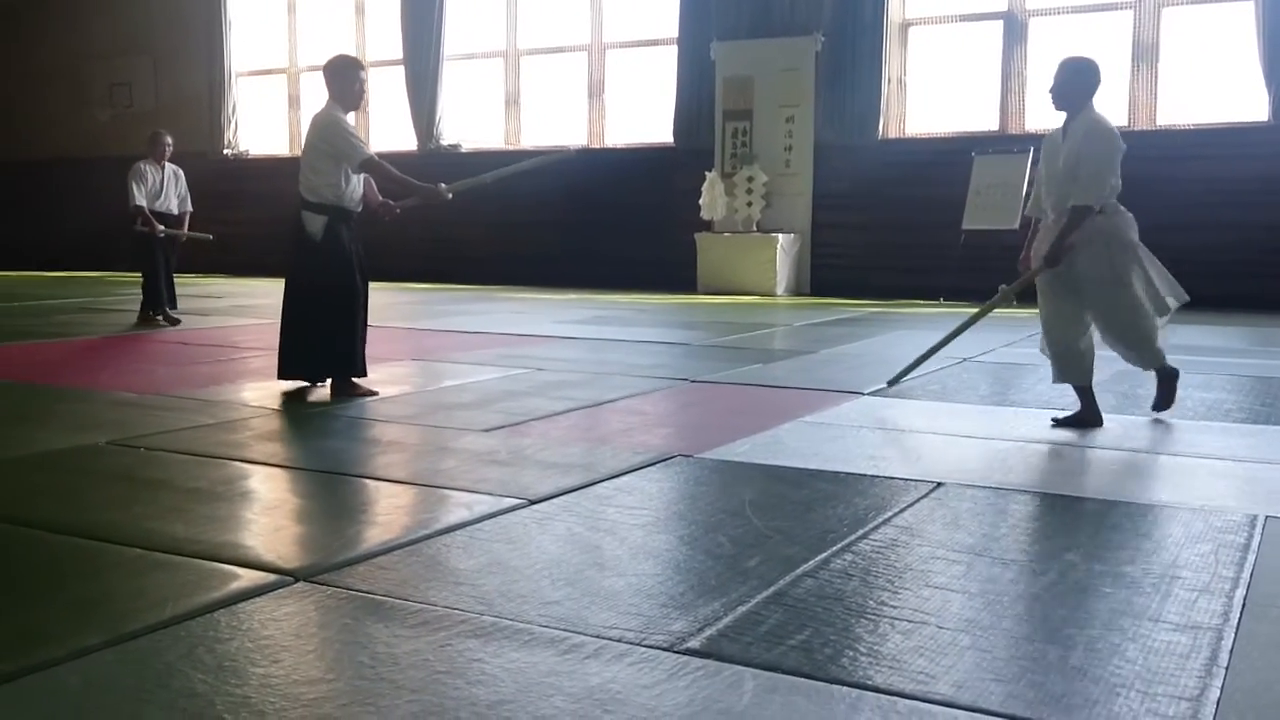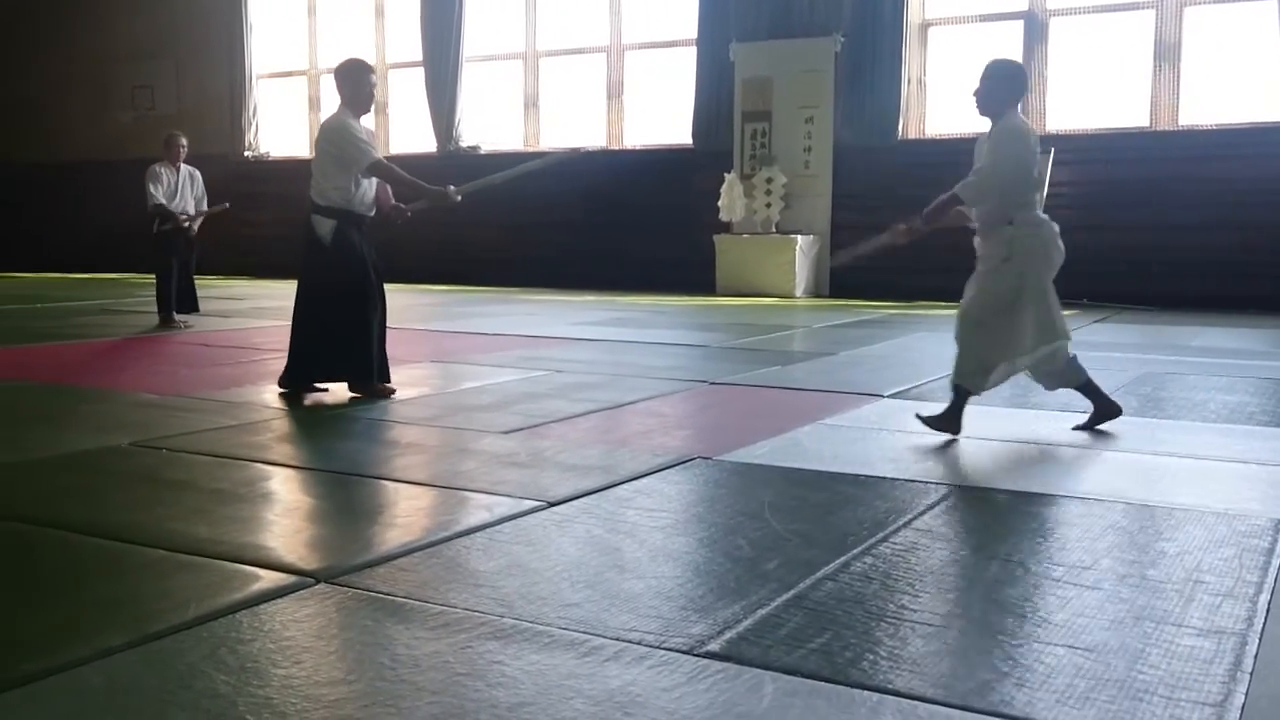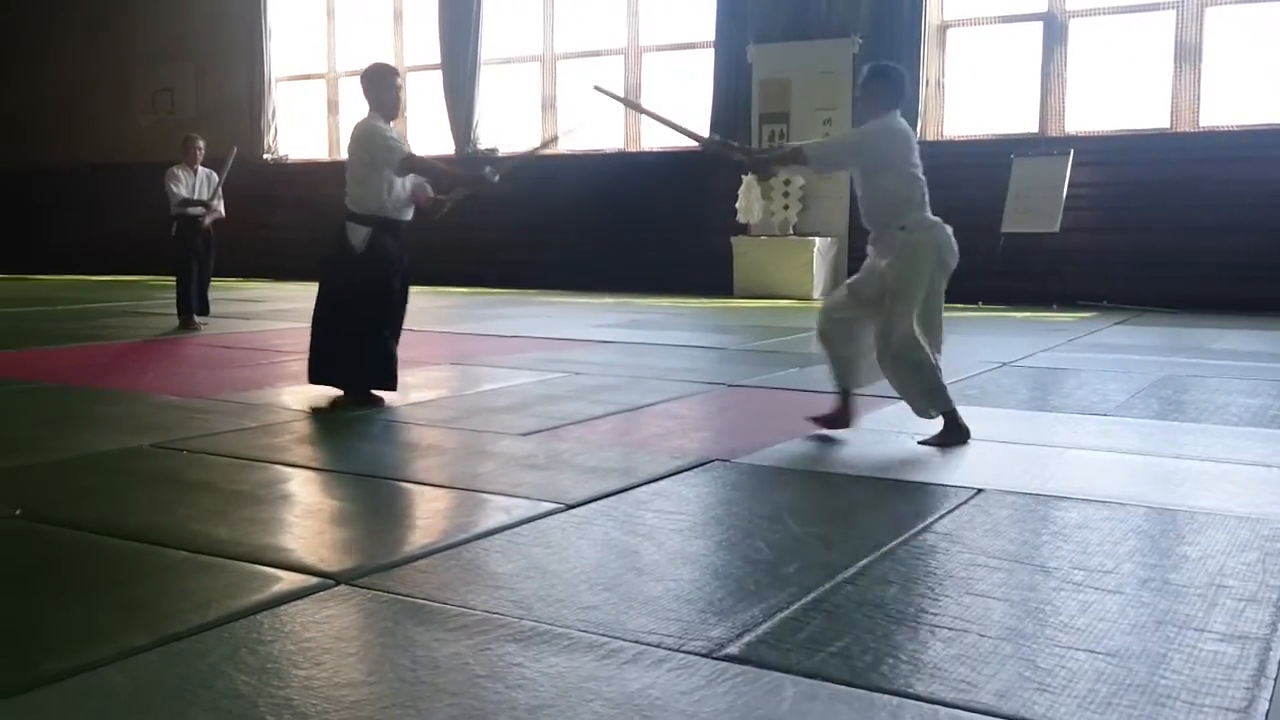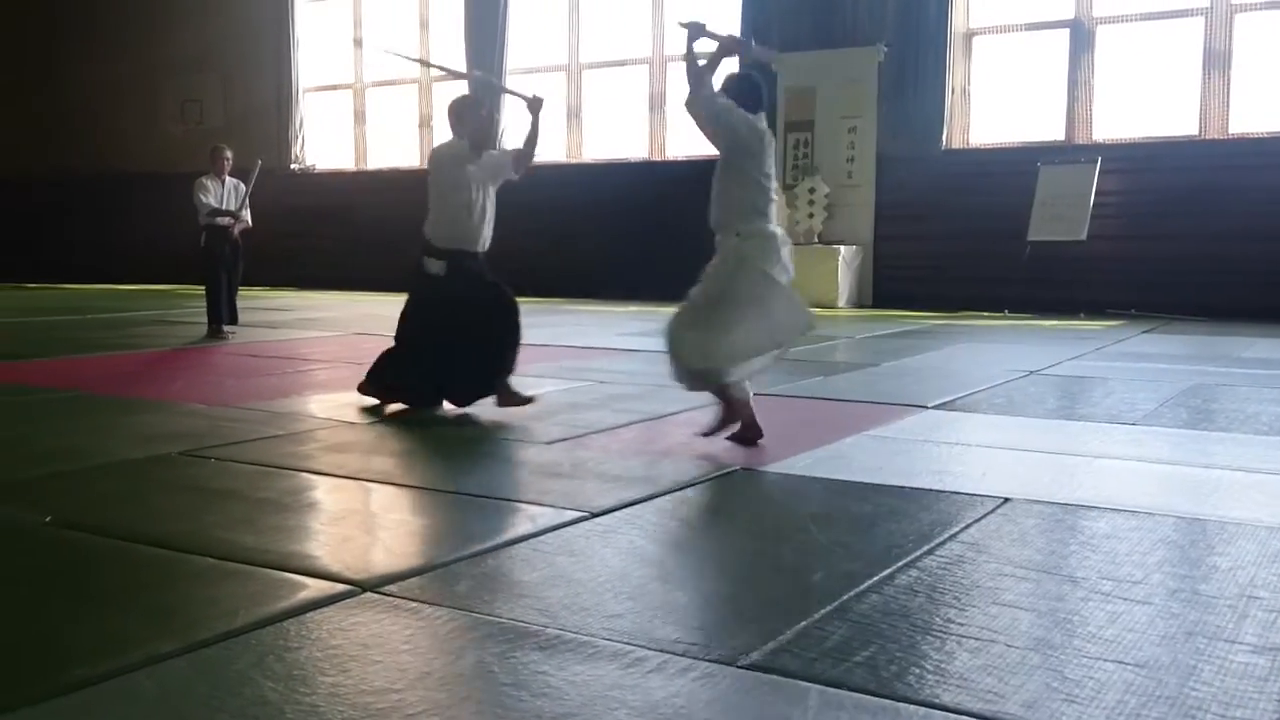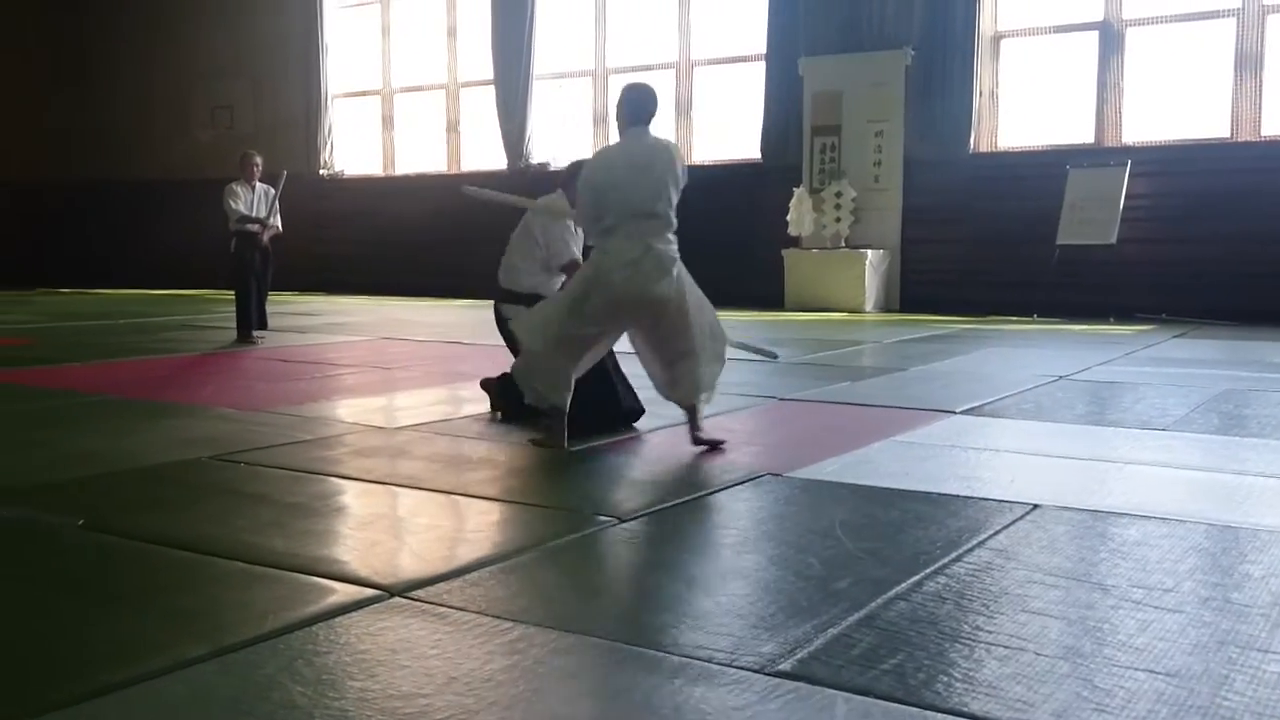
dt=0.3s
person 1, frame 1
left shoulder: (1101, 134)
right shoulder: (1054, 140)
left elbow: (1089, 198)
right elbow: (1042, 198)
left wrist: (1057, 243)
right wrist: (1032, 246)
left hip: (1099, 236)
right hip: (1063, 239)
left knee: (1120, 321)
right knee: (1061, 327)
left ankle: (1164, 372)
right ankle: (1088, 407)
person 1, frame 2
left shoulder: (1013, 136)
right shoulder: (999, 137)
left elbow: (975, 190)
right elbow: (979, 201)
left wrist: (924, 220)
right wrist: (926, 221)
left hip: (1021, 244)
right hip: (1009, 244)
left knee: (980, 325)
right knee: (1036, 337)
left ankle: (954, 414)
right ankle: (1102, 402)
person 1, frame 3
left shoulder: (885, 134)
right shoulder: (883, 135)
left elbow: (820, 154)
right elbow: (829, 156)
left wrist: (762, 160)
right wrist: (771, 162)
left hip: (911, 248)
right hip: (897, 248)
left knee: (901, 342)
right knee: (838, 319)
left ankle: (954, 424)
right ankle: (844, 408)
person 1, frame 4
left shoulder: (750, 133)
right shoulder: (751, 133)
left elbow: (702, 101)
right elbow: (704, 103)
left wrist: (697, 51)
right wrist: (711, 51)
left hip: (747, 252)
right hip: (758, 247)
left knee: (693, 333)
right knee: (725, 339)
left ankle: (734, 408)
right ankle: (747, 421)
person 1, frame 5
left shoulder: (601, 162)
right shoulder: (670, 154)
left elbow: (586, 218)
left hip: (612, 262)
right hip: (659, 261)
left knee: (562, 341)
right knee: (691, 345)
left ankle: (556, 431)
right ankle: (695, 426)
person 2, frame 1
left shoulder: (337, 123)
right shoulder: (331, 123)
left elbow: (361, 173)
right elbow: (372, 165)
left wrist: (377, 202)
right wrist: (422, 190)
left hip: (330, 222)
right hip: (327, 224)
left knee: (314, 298)
right knee: (343, 298)
left ankle: (306, 367)
right ankle: (342, 377)
person 2, frame 2
left shoulder: (360, 130)
right shoulder: (339, 128)
left elbow: (375, 177)
right elbow: (382, 169)
left wrist: (388, 204)
right wrist: (432, 192)
left hip: (347, 228)
right hip: (335, 229)
left knee: (321, 304)
right knee: (361, 300)
left ankle: (300, 375)
right ankle: (362, 375)
person 2, frame 3
left shoulder: (391, 134)
right shoulder: (370, 132)
left elbow: (414, 177)
right elbow: (416, 164)
left wrist: (427, 197)
right wrist: (463, 178)
left hip: (386, 235)
right hip: (369, 235)
right knee: (374, 311)
left ankle: (350, 381)
right ankle: (356, 385)
person 2, frame 4
left shoulder: (489, 159)
right shoulder: (445, 155)
left elbow: (520, 162)
right elbow: (479, 144)
left wrist: (535, 119)
left hip: (466, 264)
right hip: (446, 266)
person 2, frame 5
left shoulder: (563, 214)
right shoulder: (553, 214)
left elbow: (564, 269)
right elbow: (573, 268)
left hip: (530, 303)
right hip: (523, 307)
person 3, frame 1
left shoulder: (176, 172)
right shoulder: (140, 169)
left elbow: (184, 203)
right elbow: (137, 203)
left wrist: (184, 225)
right wrist: (153, 223)
left hip: (169, 225)
right hip: (147, 225)
left knee: (165, 268)
right knee: (155, 267)
left ankle: (147, 311)
right ankle: (162, 310)
person 3, frame 2
left shoulder: (193, 173)
right shoulder: (156, 171)
left elbow: (202, 205)
right elbow: (155, 202)
left wrist: (196, 222)
right wrist: (175, 216)
left hip: (187, 227)
right hip: (166, 225)
left knee: (185, 271)
right knee: (167, 270)
left ankle: (173, 312)
right ankle: (167, 314)
person 3, frame 3
left shoulder: (211, 175)
right shoulder: (174, 173)
left elbow: (219, 208)
right elbow: (179, 199)
left wrist: (208, 218)
right wrist: (202, 203)
left hip: (204, 228)
right hip: (184, 226)
left knee: (203, 273)
right knee: (187, 272)
left ankle: (194, 314)
right ankle: (187, 315)
person 3, frame 4
left shoulder: (238, 186)
right shoulder: (203, 183)
left elbow: (246, 217)
right elbow: (208, 208)
left wrist: (237, 227)
right wrist: (230, 213)
left hip: (233, 237)
right hip: (213, 236)
left knee: (231, 282)
right knee: (216, 281)
left ankle: (221, 323)
right ankle: (216, 324)
person 3, frame 5
left shoulder: (268, 191)
right shoulder: (233, 190)
left elbow: (276, 224)
right elbow: (237, 215)
left wrist: (266, 233)
right wrist: (259, 220)
left hip: (262, 244)
right hip: (243, 242)
left knee: (261, 288)
right knee: (246, 287)
left ankle: (251, 328)
right ankle: (246, 330)
